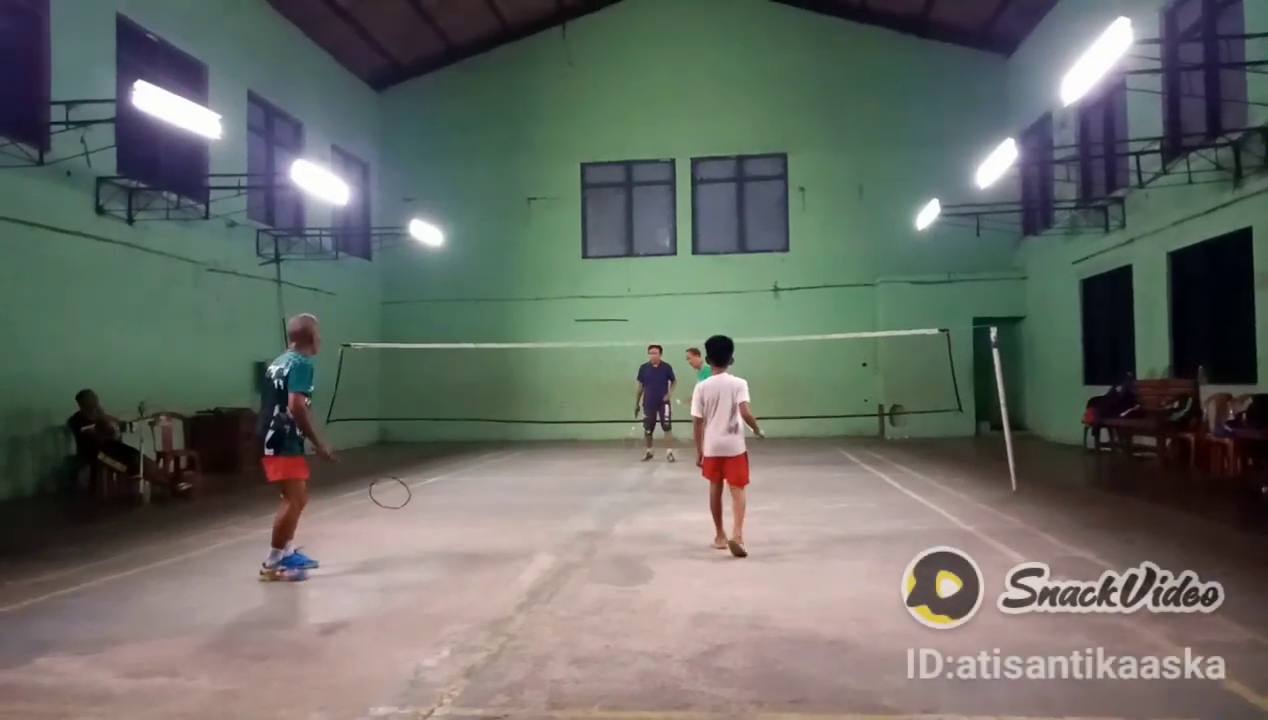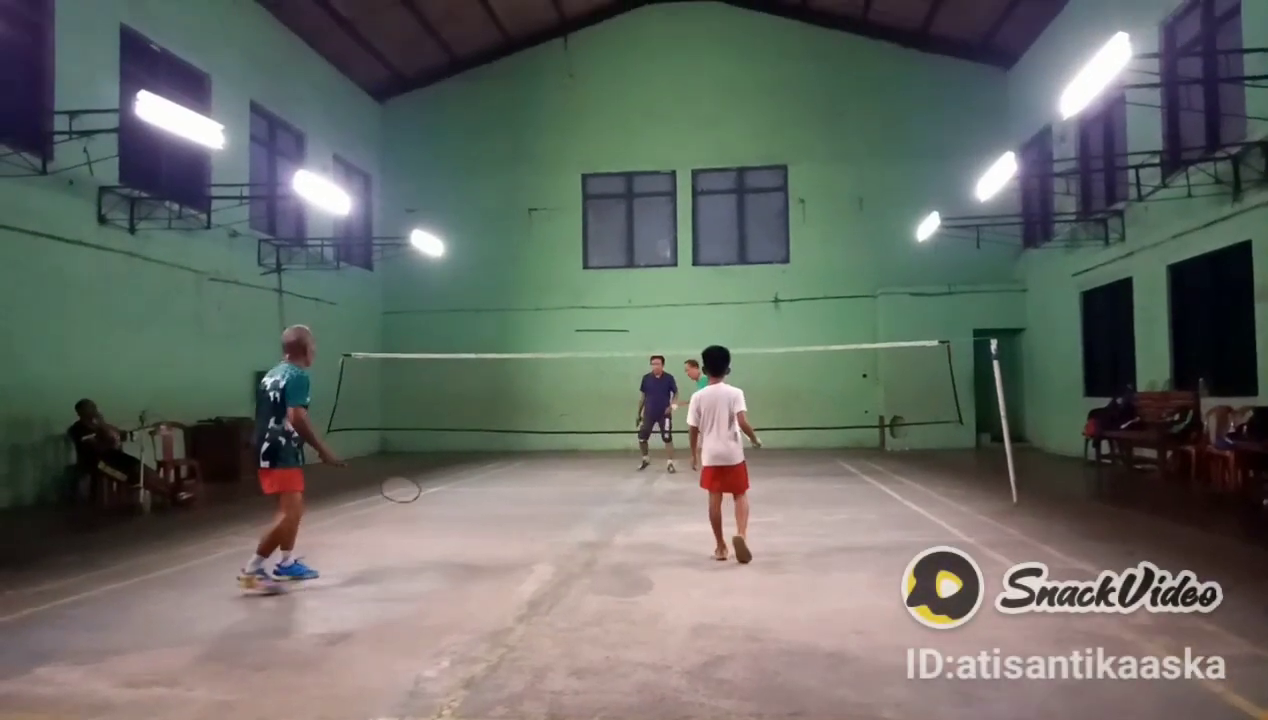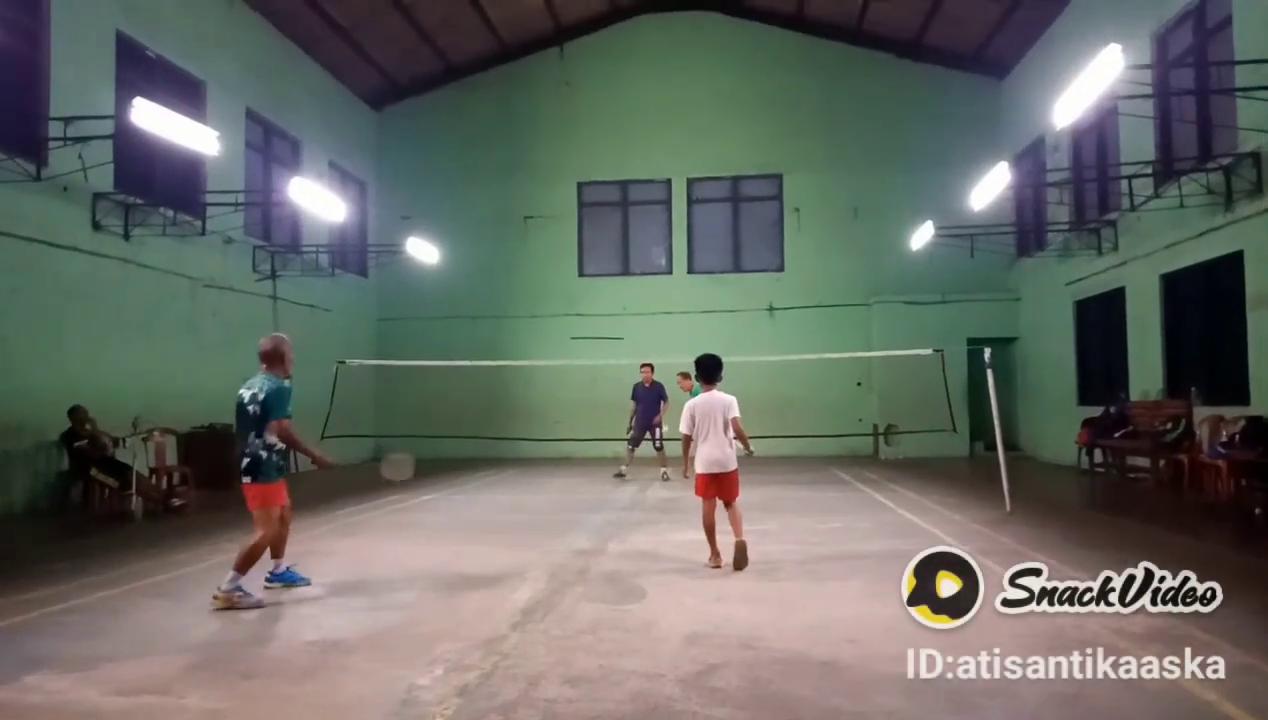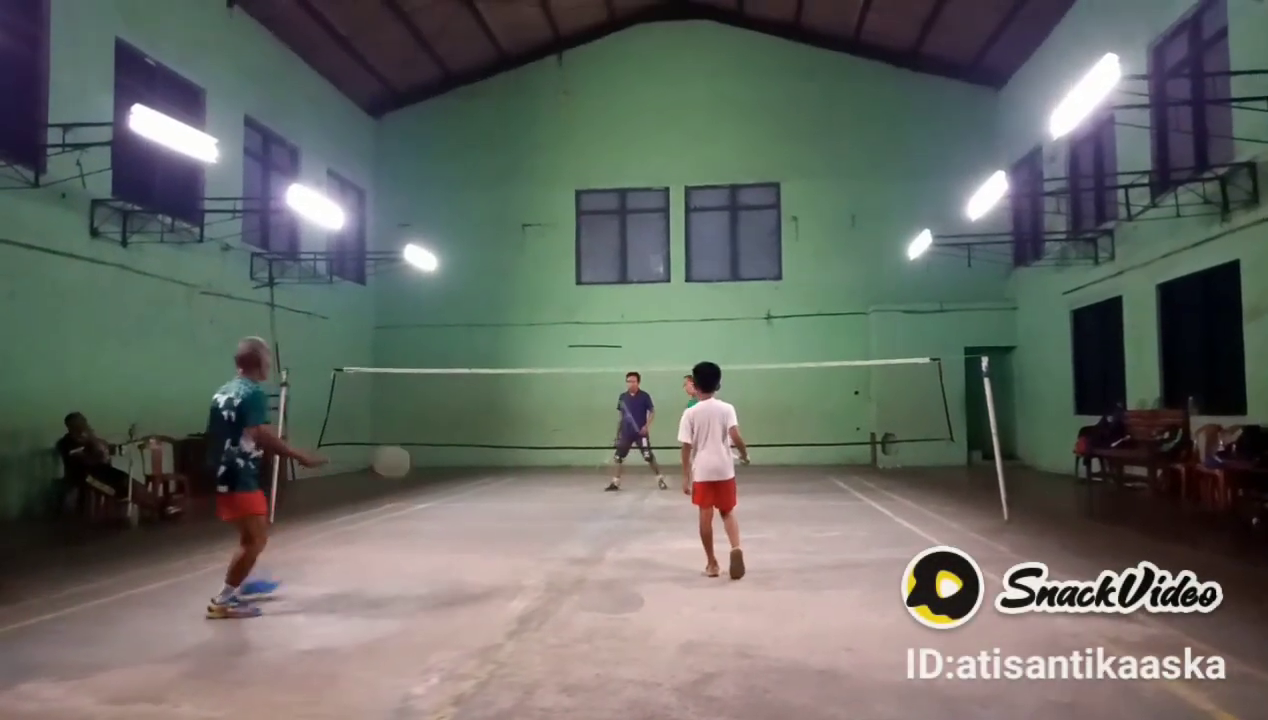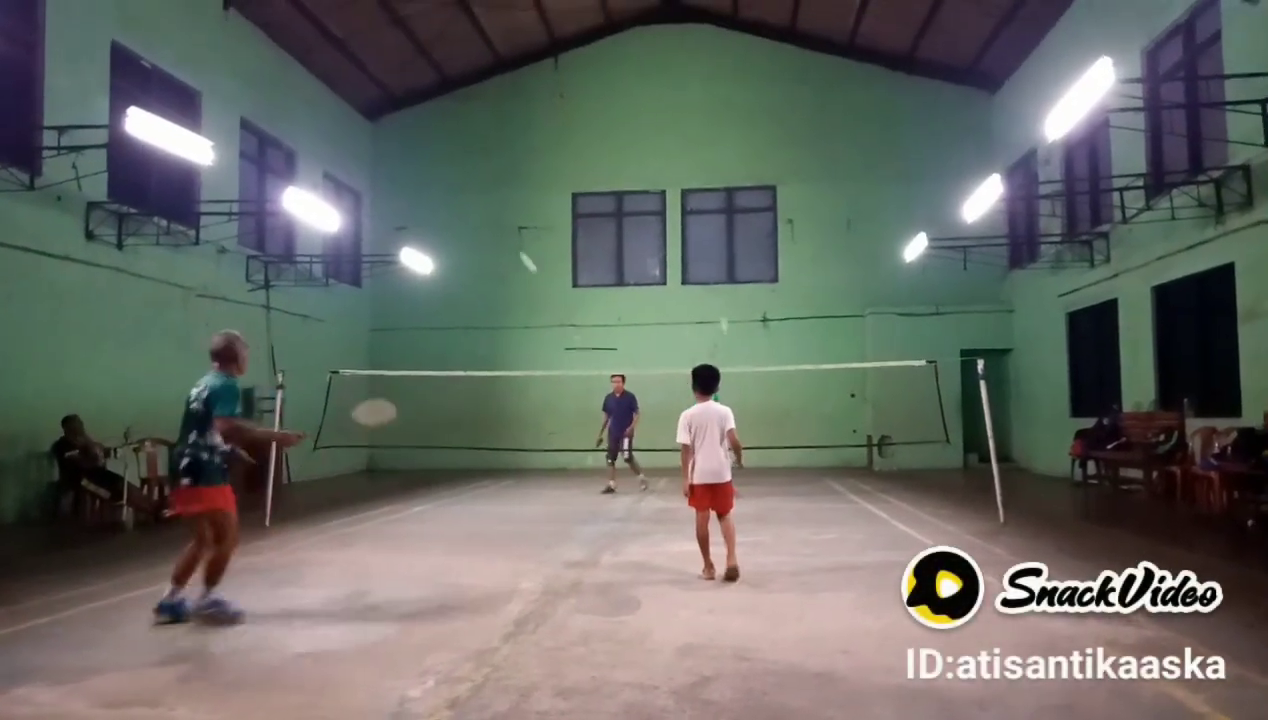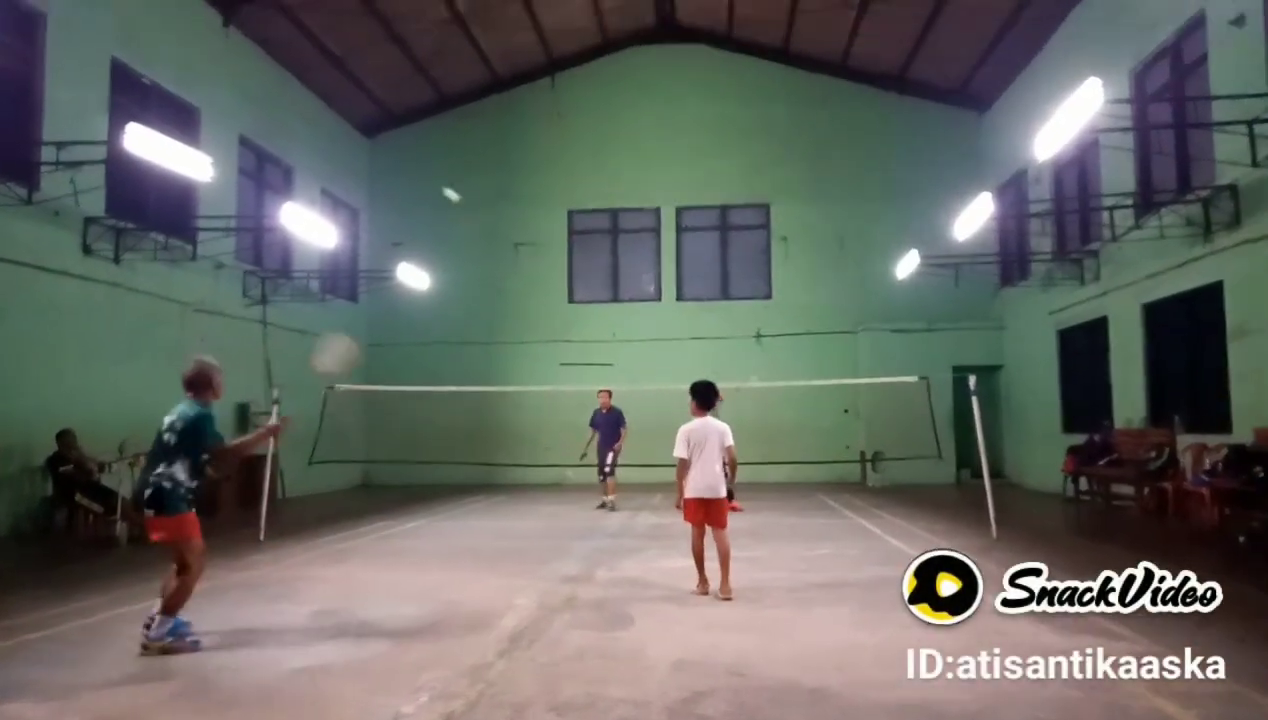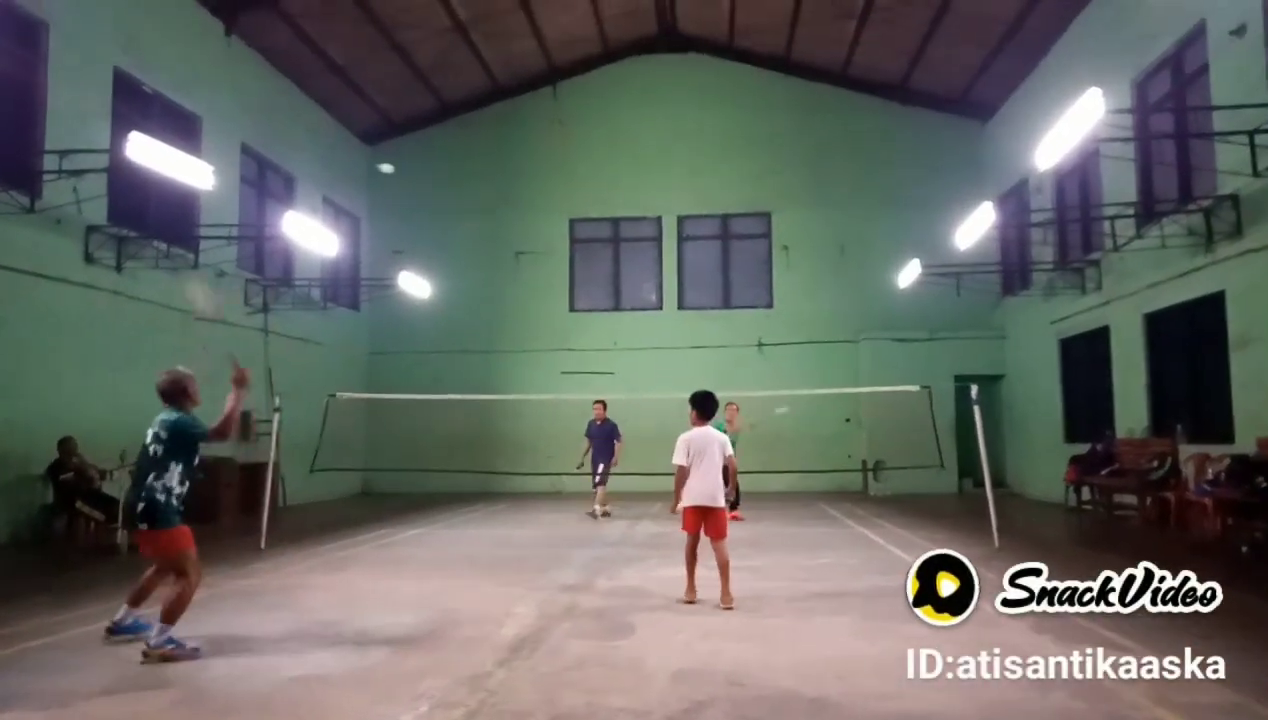
dt=0.2s
person 1, frame 1
left shoulder: (278, 363)
right shoulder: (302, 364)
right elbow: (297, 406)
right wrist: (318, 443)
left hip: (273, 440)
right hip: (285, 443)
left knee: (296, 498)
right knee: (294, 501)
left ankle: (287, 553)
right ankle: (272, 564)
person 1, frame 2
left shoulder: (272, 375)
right shoulder: (297, 376)
right elbow: (297, 419)
right wrist: (322, 450)
left hip: (270, 451)
right hip: (281, 455)
left knee: (293, 509)
right knee: (289, 513)
left ankle: (286, 563)
right ankle: (252, 570)
person 1, frame 3
left shoulder: (249, 387)
right shoulder: (278, 388)
right elbow: (282, 431)
right wrist: (314, 455)
left hip: (253, 464)
right hip: (263, 468)
left knee: (283, 515)
right knee: (266, 530)
left ankle: (279, 570)
right ankle: (229, 588)
person 1, frame 4
left shoulder: (223, 392)
right shoulder: (254, 393)
right elbow: (260, 436)
right wrist: (300, 457)
left hip: (223, 472)
right hip: (239, 475)
left knee: (253, 532)
right knee: (255, 539)
left ankle: (244, 583)
right ankle: (223, 600)
person 1, frame 5
left shoulder: (204, 384)
right shoulder: (226, 386)
right elbow: (228, 428)
left wrist: (234, 449)
right wrist: (275, 437)
left hip: (189, 468)
right hip: (205, 471)
left knee: (203, 539)
right knee: (227, 536)
left ankle: (172, 602)
right ankle: (205, 602)
person 1, frame 6
left shoulder: (183, 411)
right shoulder: (199, 415)
right elbow: (222, 453)
right wrist: (264, 433)
left hip: (160, 495)
right hip: (169, 499)
left knee: (187, 561)
right knee: (192, 566)
left ankle: (159, 617)
right ankle: (158, 634)
person 1, frame 7
left shoulder: (167, 421)
right shoulder: (180, 423)
right elbow: (223, 431)
right wrist: (237, 390)
left hip: (150, 507)
right hip: (159, 512)
left knee: (165, 567)
right knee: (189, 576)
left ankle: (122, 621)
right ankle: (159, 642)
person 2, frame 1
left shoulder: (702, 387)
right shoulder: (739, 384)
left elbow: (698, 422)
right elbow: (745, 414)
left wrist: (699, 450)
right wrist: (758, 431)
left hip: (712, 447)
right hip: (734, 446)
left knee: (716, 490)
right knee: (738, 491)
left ankle: (720, 535)
right ankle: (736, 534)
person 2, frame 2
left shoulder: (698, 397)
right shoulder: (735, 393)
left elbow: (693, 430)
right elbow: (743, 423)
left wrist: (694, 454)
right wrist: (755, 440)
left hip: (710, 456)
right hip: (733, 455)
left knee: (715, 500)
right knee: (740, 496)
left ankle: (721, 547)
right ankle: (741, 534)
person 2, frame 3
left shoulder: (692, 405)
right shoulder: (729, 400)
left elbow: (686, 438)
right elbow: (737, 429)
left wrist: (686, 463)
right wrist: (747, 447)
left hip: (704, 463)
right hip: (727, 461)
left knee: (708, 508)
right knee: (731, 504)
left ankle: (714, 554)
right ankle: (739, 538)
person 2, frame 4
left shoulder: (690, 413)
right shoulder: (727, 409)
left elbow: (686, 447)
right elbow: (736, 437)
left wrist: (686, 477)
right wrist: (744, 455)
left hip: (701, 472)
right hip: (724, 470)
left knee: (705, 516)
right knee: (728, 513)
left ankle: (712, 563)
right ankle: (736, 547)
person 2, frame 5
left shoulder: (688, 415)
right shoulder: (725, 411)
left elbow: (686, 449)
right elbow: (733, 441)
left wrist: (685, 479)
right wrist: (738, 459)
left hip: (699, 475)
right hip: (722, 473)
left knee: (702, 519)
right knee: (725, 516)
left ankle: (708, 566)
right ankle: (731, 558)
person 2, frame 6
left shoulder: (686, 430)
right shoulder: (723, 428)
left elbow: (682, 464)
right elbow: (732, 458)
left wrist: (680, 493)
right wrist: (731, 478)
left hip: (694, 490)
right hip: (717, 489)
left knee: (697, 534)
right knee: (720, 534)
left ankle: (702, 581)
right ankle: (724, 584)
person 2, frame 7
left shoulder: (686, 438)
right shoulder: (722, 438)
left elbow: (681, 471)
right elbow: (733, 466)
left wrist: (676, 498)
left hip: (692, 498)
right hip: (715, 498)
left knee: (692, 542)
right knee: (719, 545)
left ankle: (691, 589)
right ankle: (726, 594)
